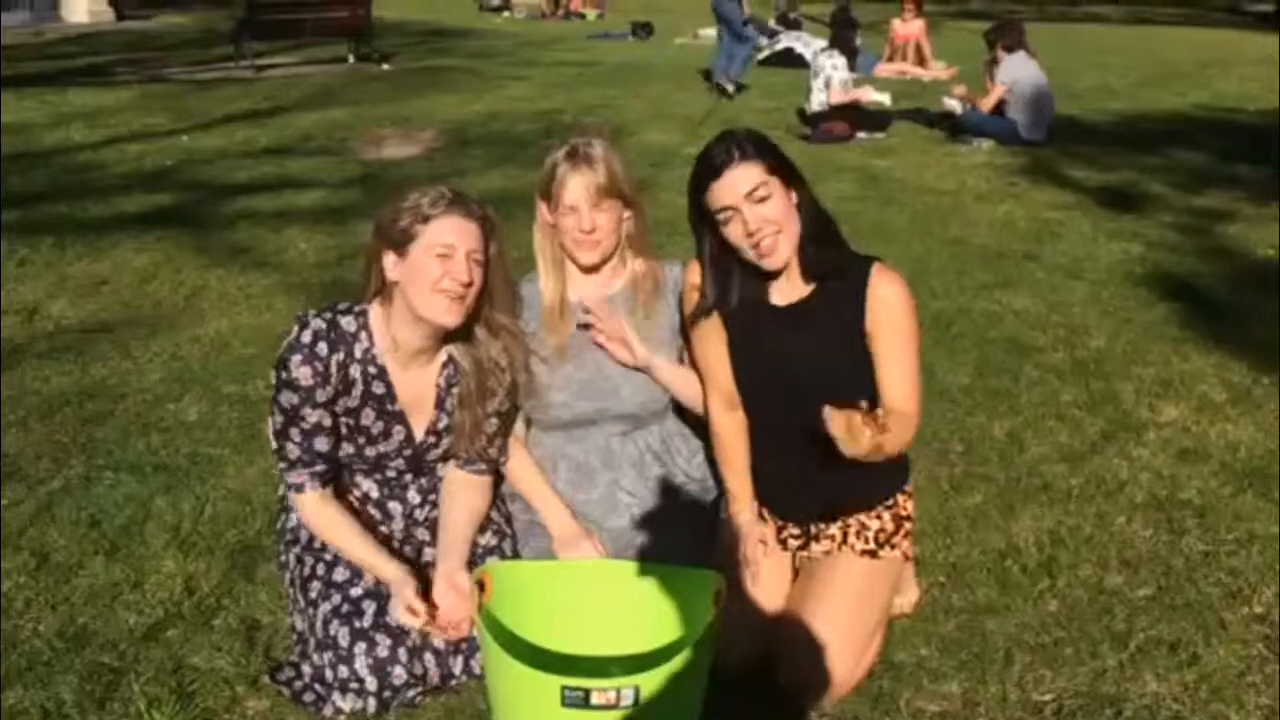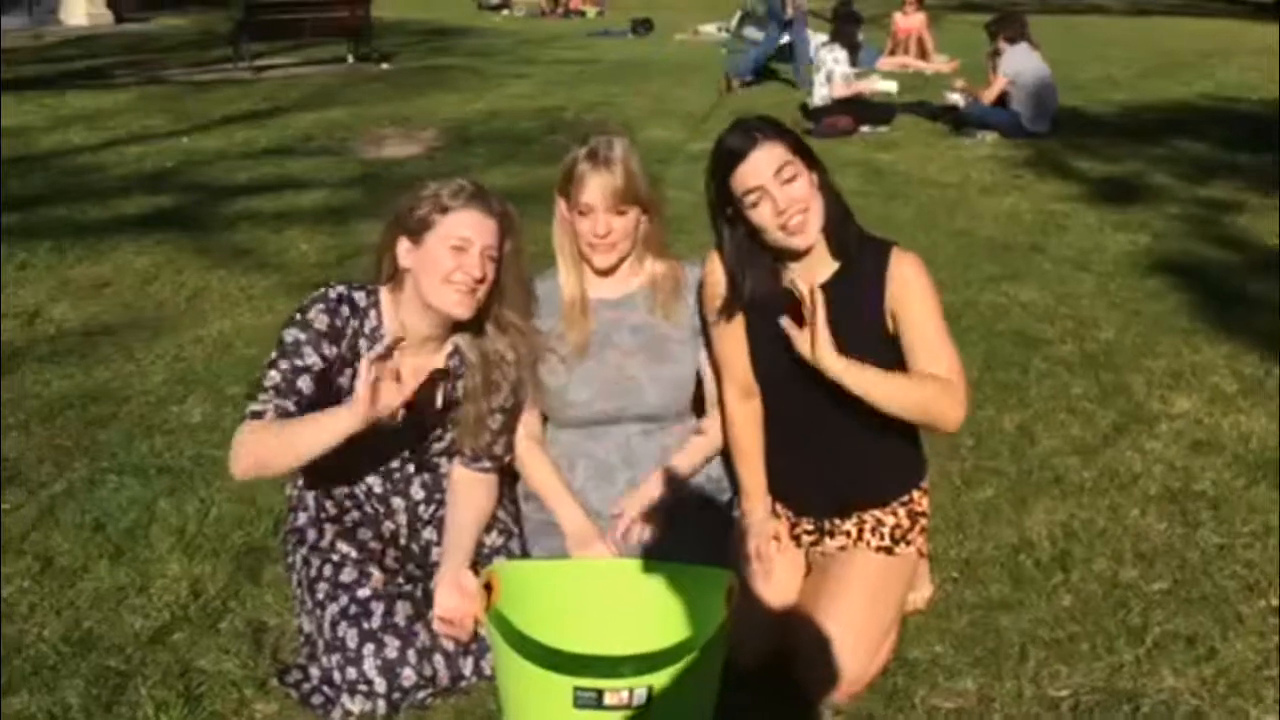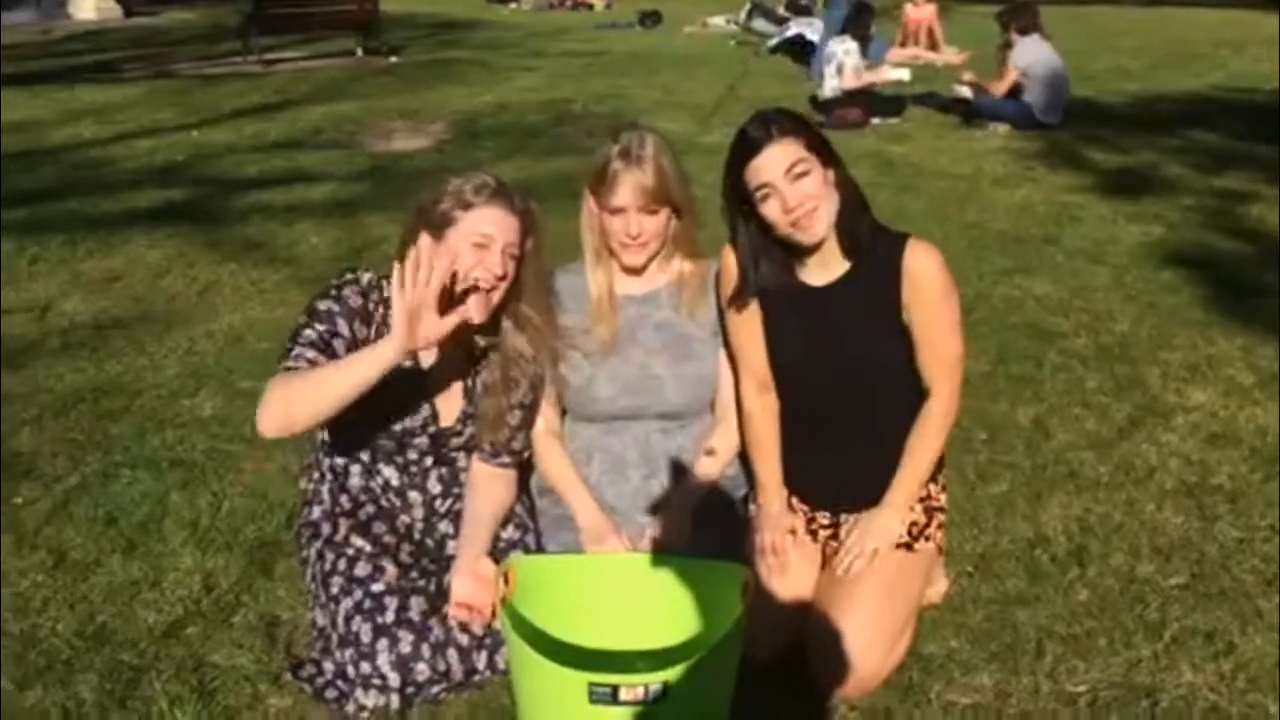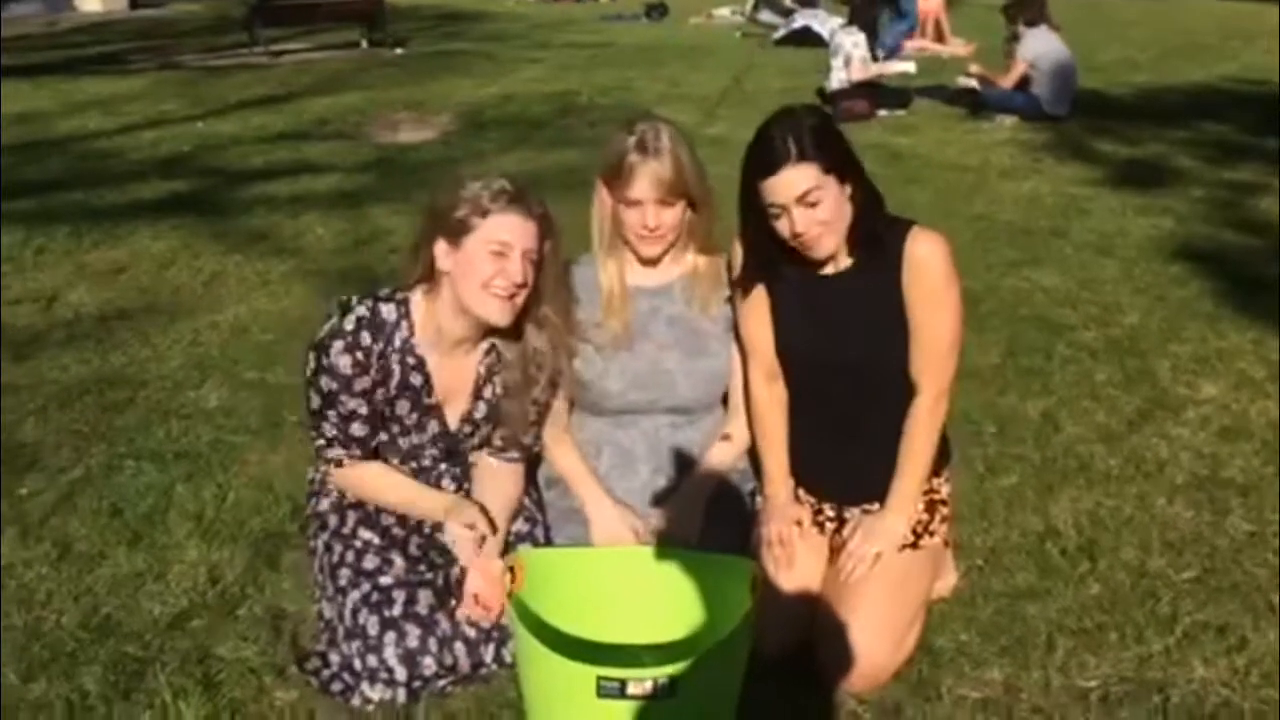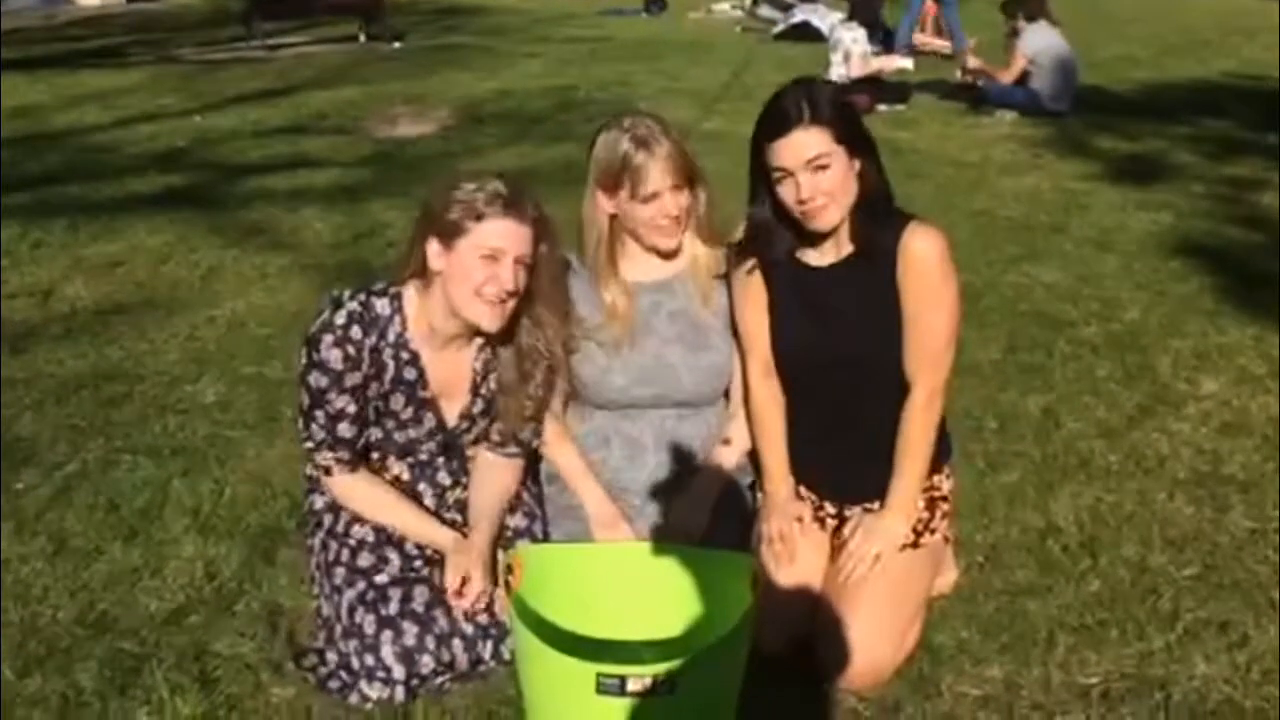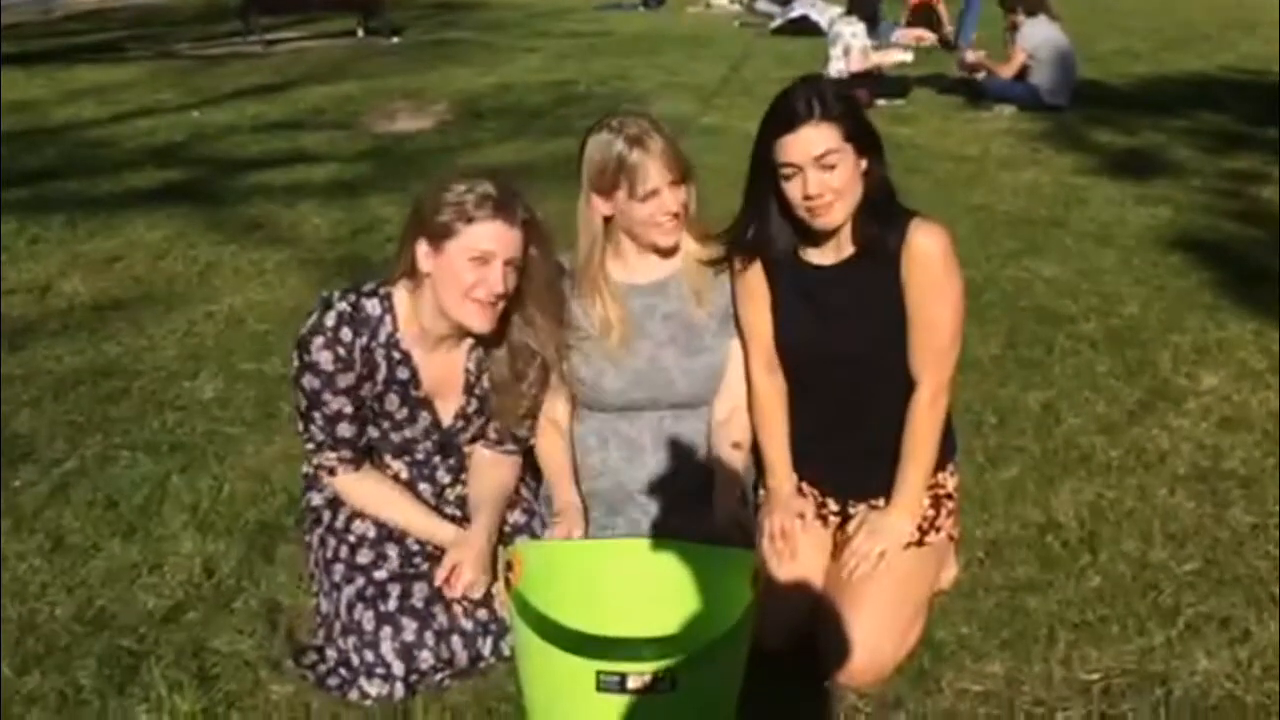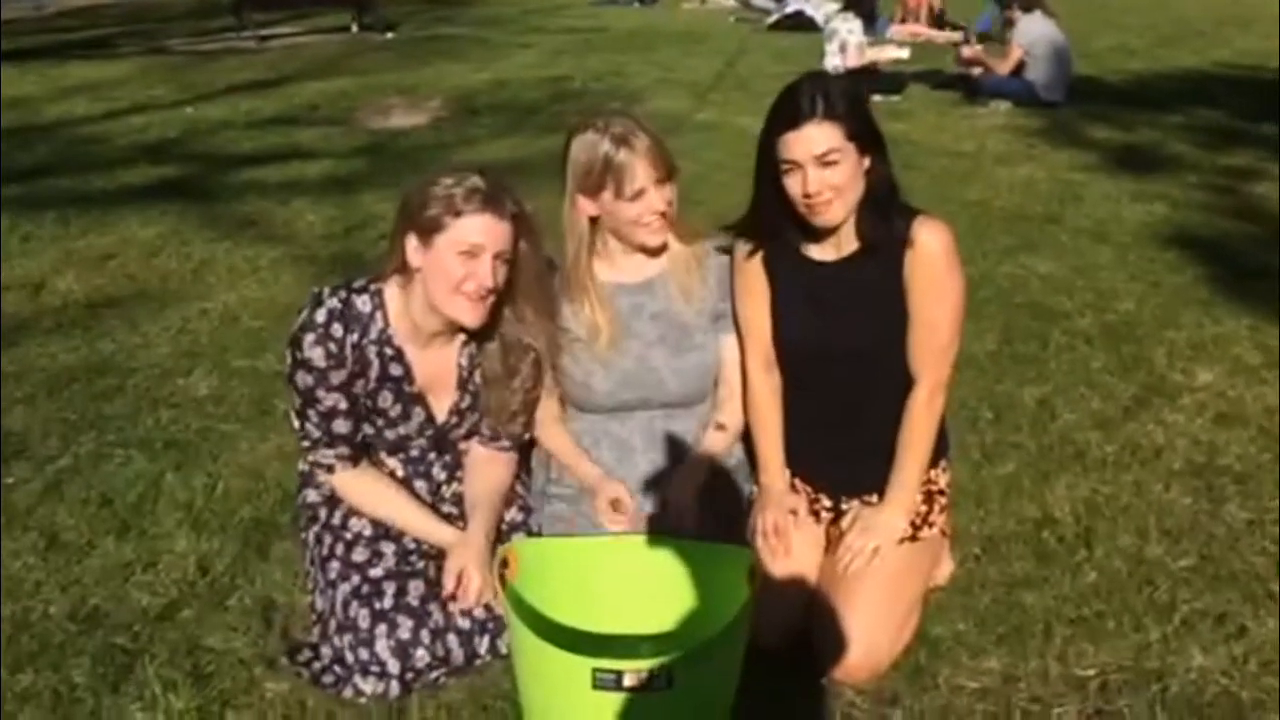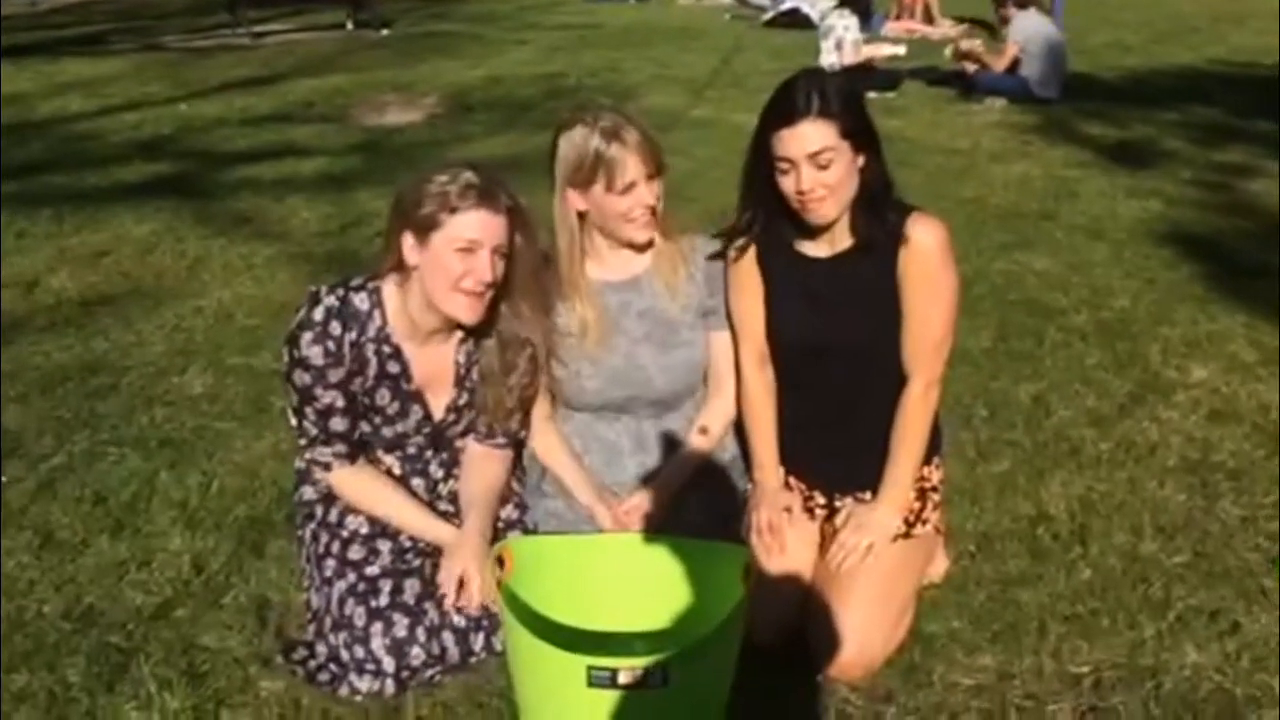
dt=0.3s
person 1, frame 1
left shoulder: (875, 288)
right shoulder: (708, 285)
left elbow: (904, 422)
right elbow: (724, 405)
left wrist: (868, 439)
right wrist: (742, 513)
left hip: (862, 505)
right hip: (769, 504)
right knee: (731, 654)
left ankle: (883, 576)
right ankle: (824, 582)
person 1, frame 2
left shoulder: (895, 271)
right shoulder: (728, 273)
left elbow: (950, 408)
right elbow: (740, 397)
left wrist: (834, 363)
right wrist: (756, 509)
left hip: (879, 502)
right hip: (782, 499)
left knee: (827, 677)
right knee: (744, 650)
left ankle: (899, 574)
right ankle: (830, 579)
person 1, frame 3
left shoulder: (912, 264)
right shoulder: (744, 266)
left elbow: (942, 396)
right elbow: (757, 390)
left wrist: (890, 514)
right wrist: (770, 501)
left hip: (890, 495)
right hip: (798, 494)
left knee: (843, 672)
right knee: (757, 645)
left ankle: (911, 571)
right ankle: (844, 574)
person 1, frame 4
left shoulder: (918, 253)
right shoulder: (756, 257)
left elbow: (931, 393)
right elbow: (766, 379)
left wrist: (894, 516)
right wrist: (776, 492)
left hip: (900, 486)
right hip: (805, 486)
left knee: (853, 667)
right knee: (767, 639)
left ankle: (921, 564)
right ankle: (847, 568)
person 1, frame 5
left shoulder: (914, 248)
right shoulder: (756, 249)
left elbow: (926, 390)
right elbow: (763, 376)
left wrist: (893, 518)
right wrist: (777, 491)
left hip: (901, 482)
right hip: (805, 482)
left knee: (854, 666)
right knee: (769, 638)
left ankle: (922, 560)
person 1, frame 6
left shoulder: (919, 245)
right shoulder: (761, 247)
left elbow: (931, 387)
right elbow: (766, 372)
left wrist: (901, 515)
right wrist: (780, 488)
left hip: (902, 478)
right hip: (807, 477)
left knee: (856, 663)
right knee: (770, 633)
left ankle: (924, 557)
person 1, frame 7
left shoulder: (922, 243)
right shoulder: (760, 242)
left elbow: (928, 385)
right elbow: (761, 368)
left wrist: (893, 512)
right wrist: (772, 484)
left hip: (897, 475)
right hip: (801, 474)
left knee: (850, 660)
right knee: (766, 631)
left ankle: (919, 552)
right ankle: (844, 555)
person 1, frame 8
left shoulder: (916, 240)
right shoulder: (754, 238)
left elbow: (922, 382)
right elbow: (755, 364)
left wrist: (886, 508)
right wrist: (766, 481)
left hip: (890, 472)
right hip: (795, 470)
left knee: (845, 655)
right knee: (761, 628)
left ankle: (913, 549)
right ankle: (832, 550)
person 2, frame 1
left shoulder: (491, 352)
right shoulder: (321, 348)
left elbow: (471, 469)
right elbow: (309, 494)
left wrist: (450, 568)
right wrist: (397, 576)
left hip: (446, 519)
right hip: (347, 527)
right knee: (372, 677)
person 2, frame 2
left shoulder: (496, 346)
right shoulder: (335, 319)
left elbow: (478, 469)
right elbow: (245, 460)
left wrist: (455, 566)
right wrist: (357, 414)
left hip: (453, 518)
right hip: (344, 520)
left ankle: (431, 590)
person 2, frame 3
left shoulder: (516, 342)
right shoulder: (361, 307)
left elbow: (495, 462)
right elbow: (273, 420)
right wrist: (398, 346)
left hip: (467, 511)
right hip: (361, 514)
right knee: (391, 671)
left ankle: (439, 586)
person 2, frame 4
left shoulder: (532, 344)
right shoulder: (360, 333)
left elbow: (503, 457)
right elbow: (347, 467)
left wrist: (486, 552)
right wrist: (447, 511)
left hip: (481, 505)
right hip: (372, 511)
right knee: (399, 664)
left ankle: (454, 583)
person 2, frame 5
left shoulder: (527, 338)
right shoulder: (350, 330)
left elbow: (502, 451)
right elbow: (340, 473)
left wrist: (479, 542)
right wrist: (450, 544)
left hip: (476, 503)
right hip: (367, 510)
right knee: (398, 659)
left ankle: (450, 582)
person 2, frame 6
left shoulder: (519, 335)
right shoulder: (341, 330)
left elbow: (498, 448)
right elbow: (344, 471)
left wrist: (481, 534)
right wrist: (452, 539)
left hip: (472, 499)
right hip: (367, 505)
right knee: (397, 654)
person 2, frame 7
left shoulder: (509, 330)
right shoulder: (333, 327)
left elbow: (494, 445)
right elbow: (342, 468)
left wrist: (479, 536)
right wrist: (452, 541)
left hip: (469, 498)
right hip: (362, 504)
right knee: (391, 652)
person 2, frame 8
left shoulder: (506, 326)
right shoulder: (332, 325)
left elbow: (490, 443)
right elbow: (338, 466)
left wrist: (475, 535)
right wrist: (448, 539)
left hip: (467, 499)
right hip: (359, 502)
right knee: (388, 650)
person 3, frame 1
left shoulder: (671, 288)
right shoulder: (521, 306)
right elbow: (508, 438)
left wrist: (649, 359)
right wrist: (562, 525)
left hip: (669, 514)
right hip: (555, 519)
person 3, frame 2
left shoulder: (689, 289)
right shoulder: (538, 304)
left elbow: (725, 411)
right elbow: (523, 437)
left wrist: (659, 489)
right wrist: (575, 524)
left hip: (681, 511)
right hip: (568, 515)
person 3, frame 3
left shoulder: (712, 290)
right shoulder: (562, 296)
left elbow: (732, 417)
right elbow: (542, 430)
left wrist: (682, 509)
right wrist: (593, 521)
left hip: (695, 510)
right hip: (584, 518)
person 3, frame 4
left shoulder: (726, 284)
right shoulder: (572, 288)
left elbow: (745, 411)
right elbow: (549, 420)
left wrist: (691, 498)
right wrist: (599, 506)
left hip: (705, 505)
right hip: (590, 509)
person 3, frame 5
left shoulder: (727, 278)
right shoulder: (571, 286)
left elbow: (747, 407)
right elbow: (546, 416)
left wrist: (700, 496)
right wrist: (599, 506)
left hip: (702, 509)
right hip: (591, 513)
person 3, frame 6
left shoulder: (723, 276)
right shoulder: (567, 288)
left elbow: (733, 407)
right elbow: (551, 417)
left wrist: (727, 504)
right wrist: (567, 504)
left hip: (701, 513)
right hip: (596, 515)
person 3, frame 7
left shoulder: (714, 269)
right shoulder: (555, 288)
left elbow: (736, 394)
right elbow: (545, 414)
left wrist: (686, 483)
right wrist: (595, 481)
left hip: (699, 502)
person 3, frame 8
left shoulder: (701, 263)
left elbow: (725, 391)
right elbow: (536, 417)
left wrist: (663, 489)
right wrist: (593, 500)
left hip: (694, 498)
